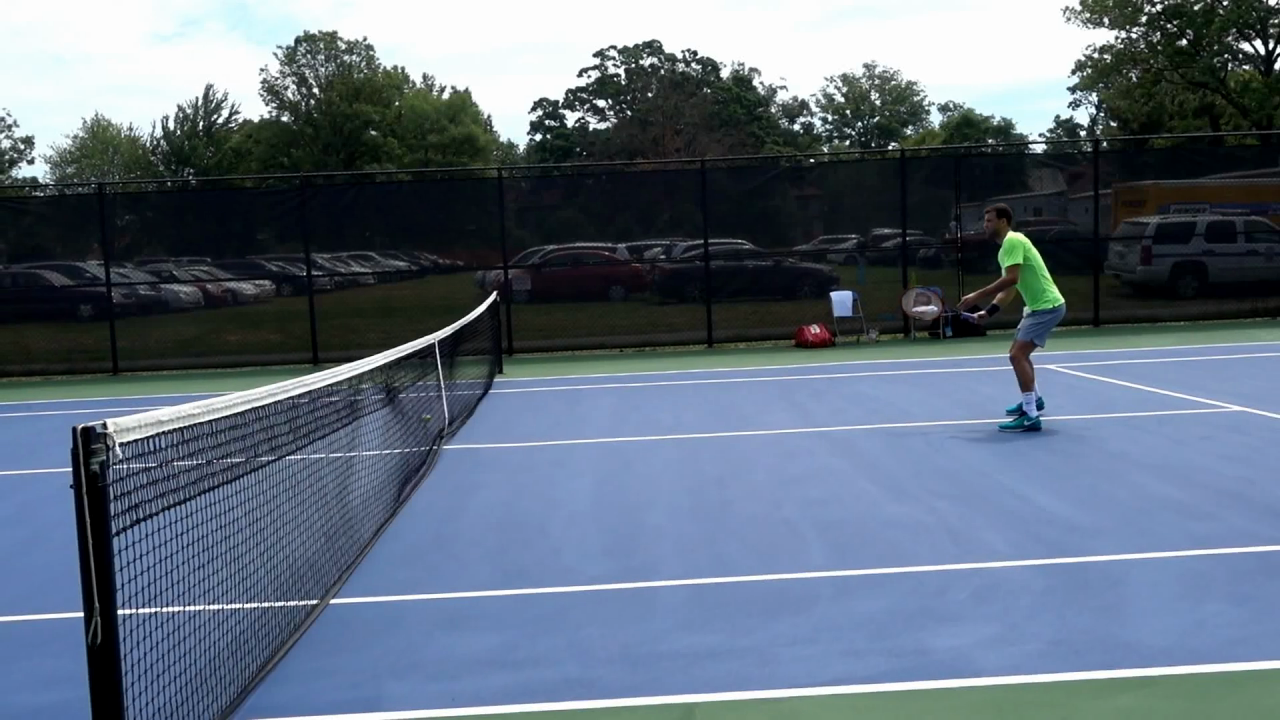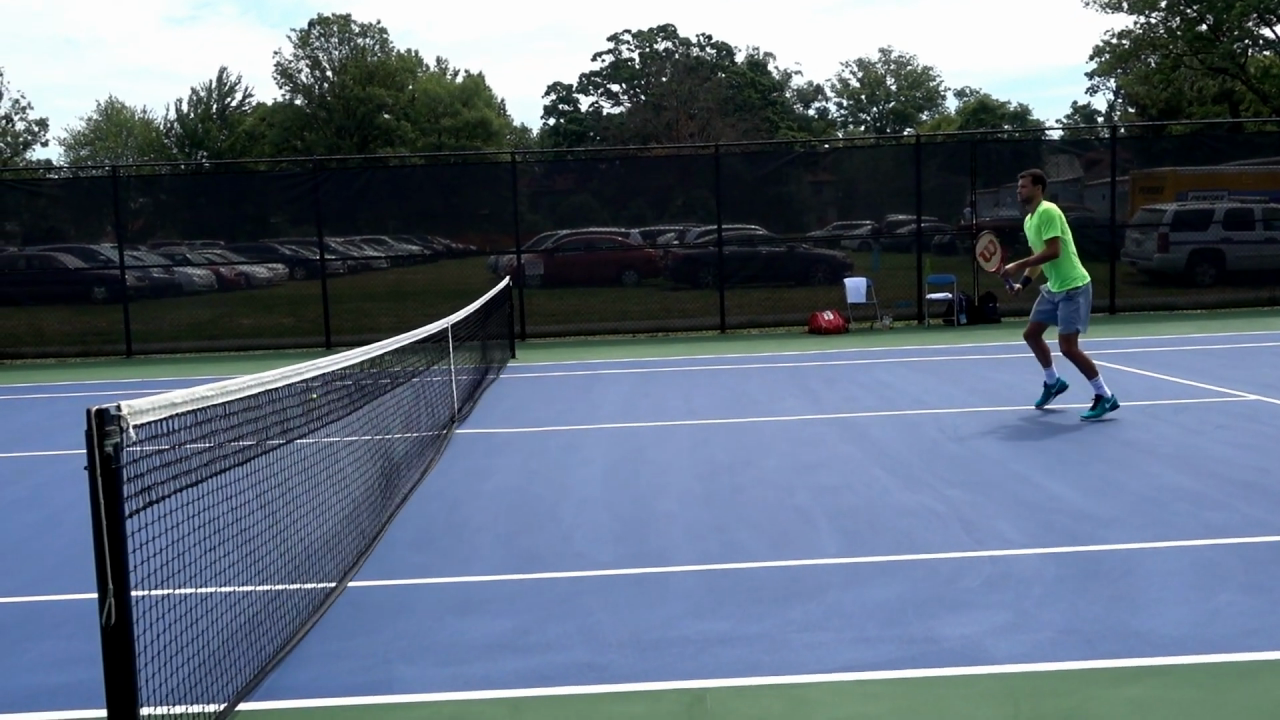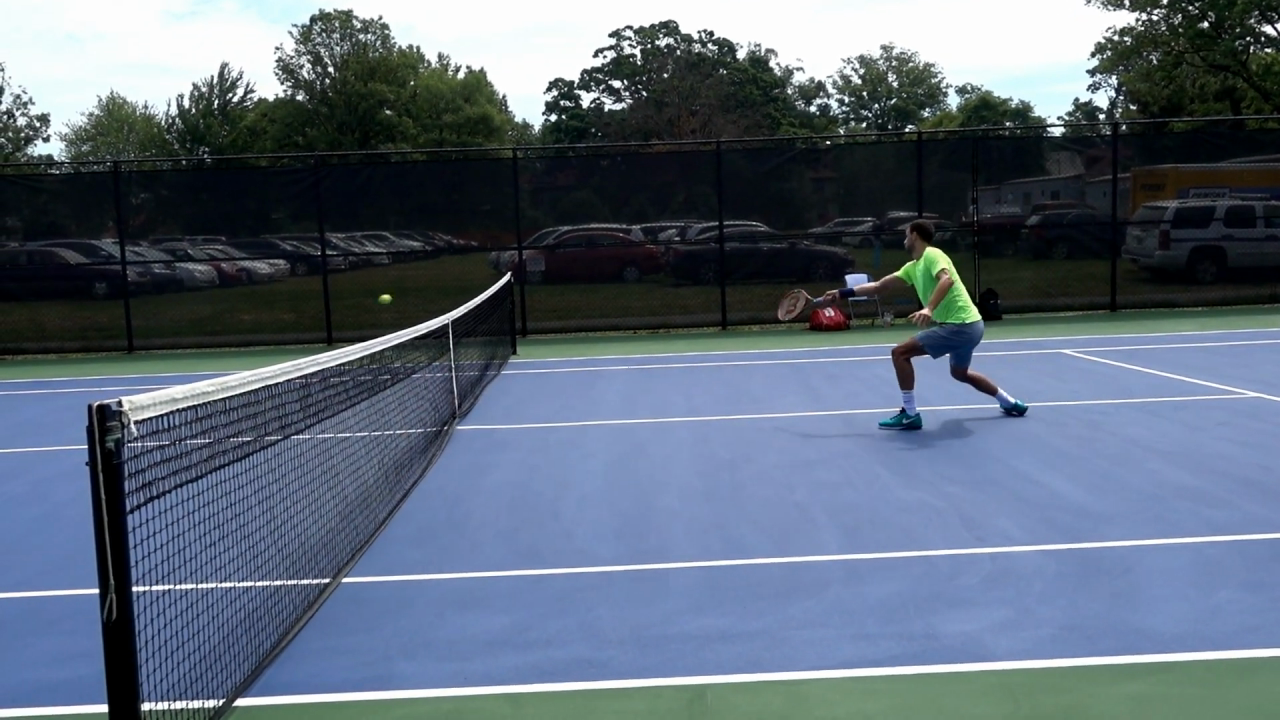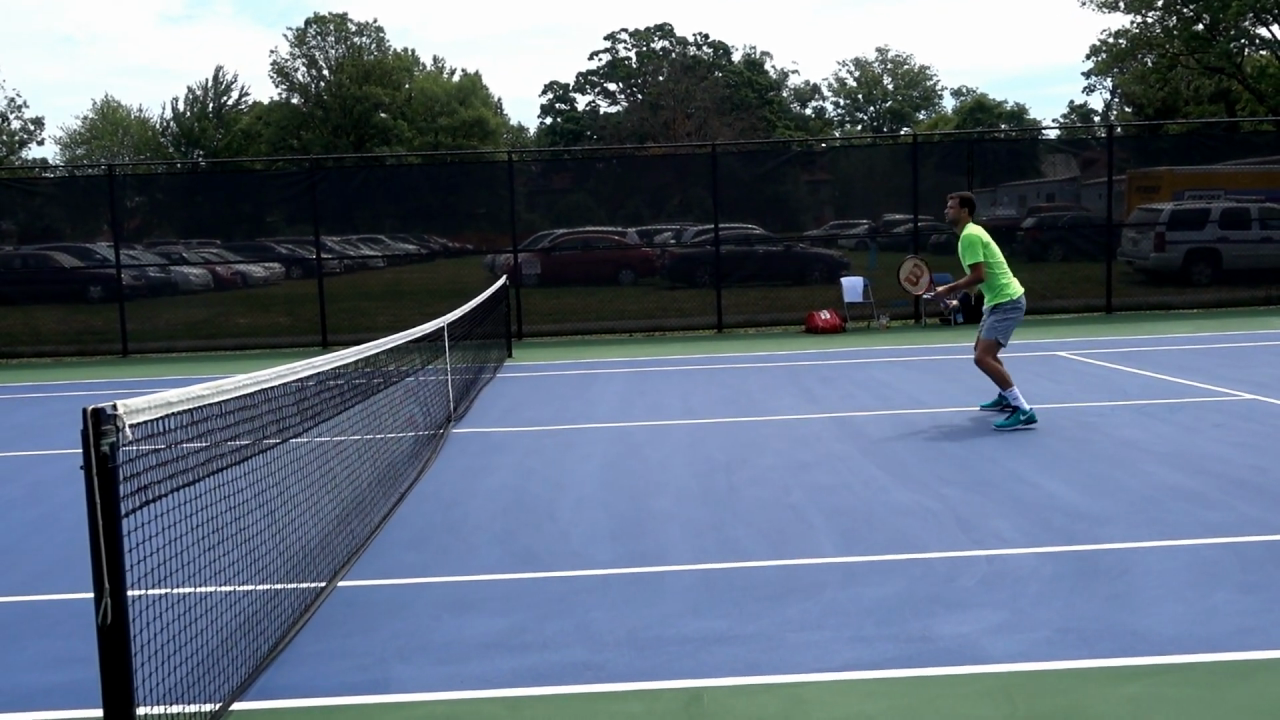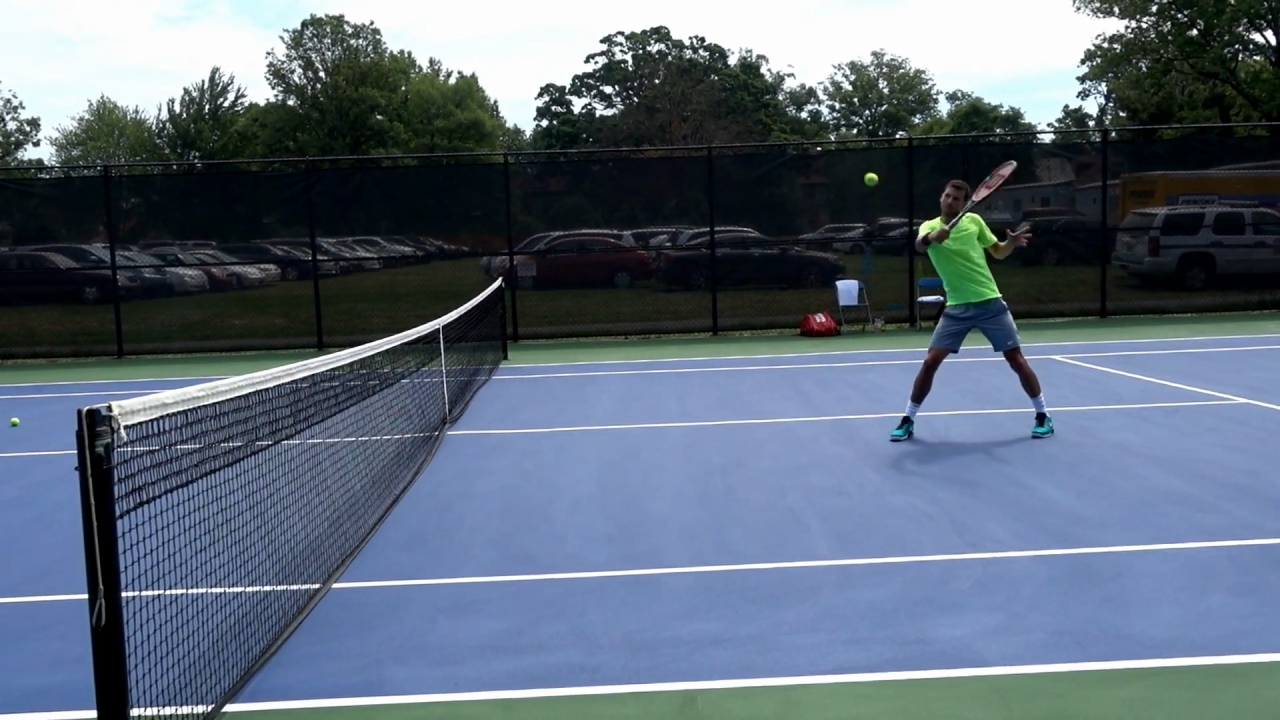
dt=1s
person 1, frame 1
left shoulder: (1013, 240)
right shoulder: (1004, 250)
left elbow: (1011, 279)
right elbow: (1007, 289)
left wrist: (977, 296)
right wrist: (988, 312)
left hip: (1047, 306)
right hip: (1039, 307)
left knee: (1017, 355)
right knee: (1020, 353)
left ankle: (1030, 416)
right ankle: (1034, 399)
person 1, frame 2
left shoulder: (1047, 211)
right shoulder: (1028, 220)
left elbow: (1053, 252)
left wrist: (1018, 266)
right wrist: (1022, 283)
left hip: (1073, 288)
right hip: (1053, 289)
left knee: (1068, 347)
right knee: (1031, 335)
left ankle: (1105, 397)
right ankle: (1053, 382)
person 1, frame 3
left shoulder: (933, 255)
right shoulder: (912, 267)
left elbow: (947, 279)
right elbow: (879, 286)
left wrist: (930, 309)
right wrist: (843, 293)
left hip: (961, 326)
right hip: (972, 326)
left knee: (900, 353)
right knee: (960, 373)
left ankle: (910, 414)
right ankle: (1010, 403)
person 1, frame 4
left shoulder: (970, 235)
right shoulder: (967, 235)
left elbow: (978, 276)
left wrist: (949, 289)
right wrist: (957, 296)
left hip: (1007, 302)
right hip: (999, 302)
left knee: (982, 358)
right knee: (982, 351)
left ankle: (1023, 410)
right ankle: (1007, 397)
person 1, frame 5
left shoulder: (973, 221)
right shoulder: (929, 227)
left elbow: (998, 252)
right elbow: (919, 244)
left wrist: (1013, 242)
right wrist: (931, 239)
left hip: (990, 303)
right hip: (958, 308)
left knee: (1017, 361)
right knee: (931, 362)
left ankle: (1042, 415)
right ankle: (909, 418)
